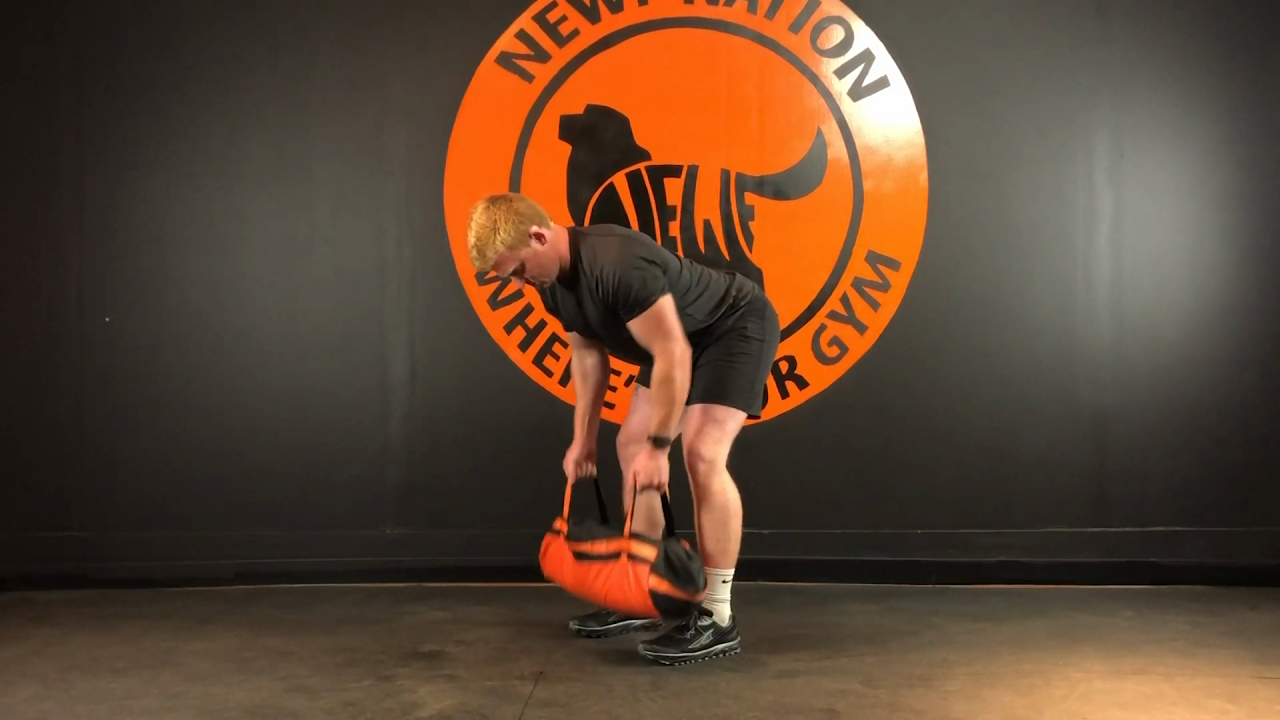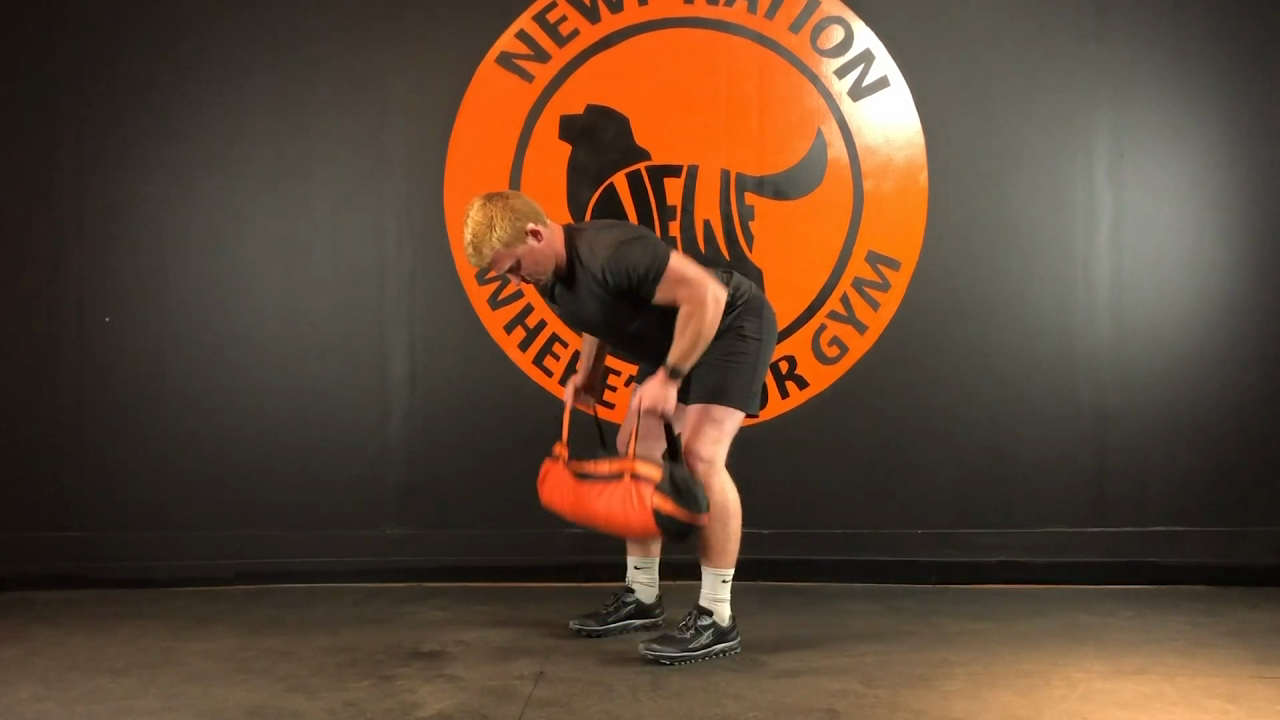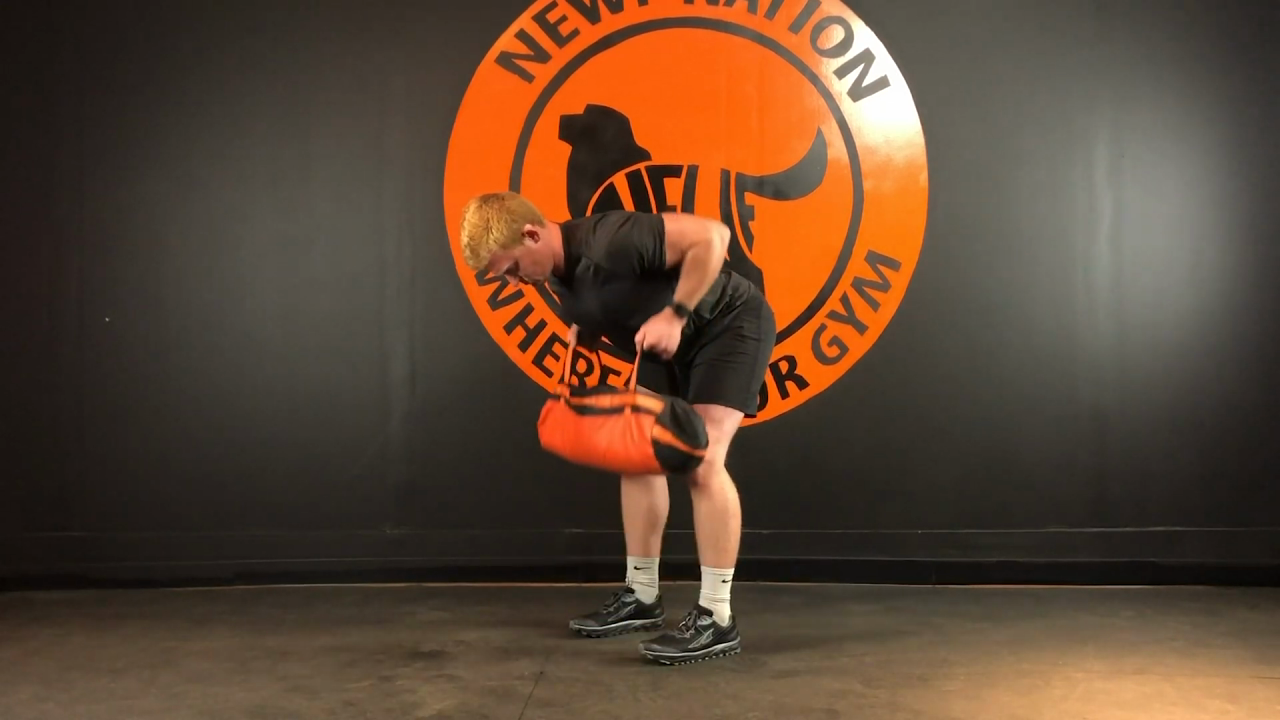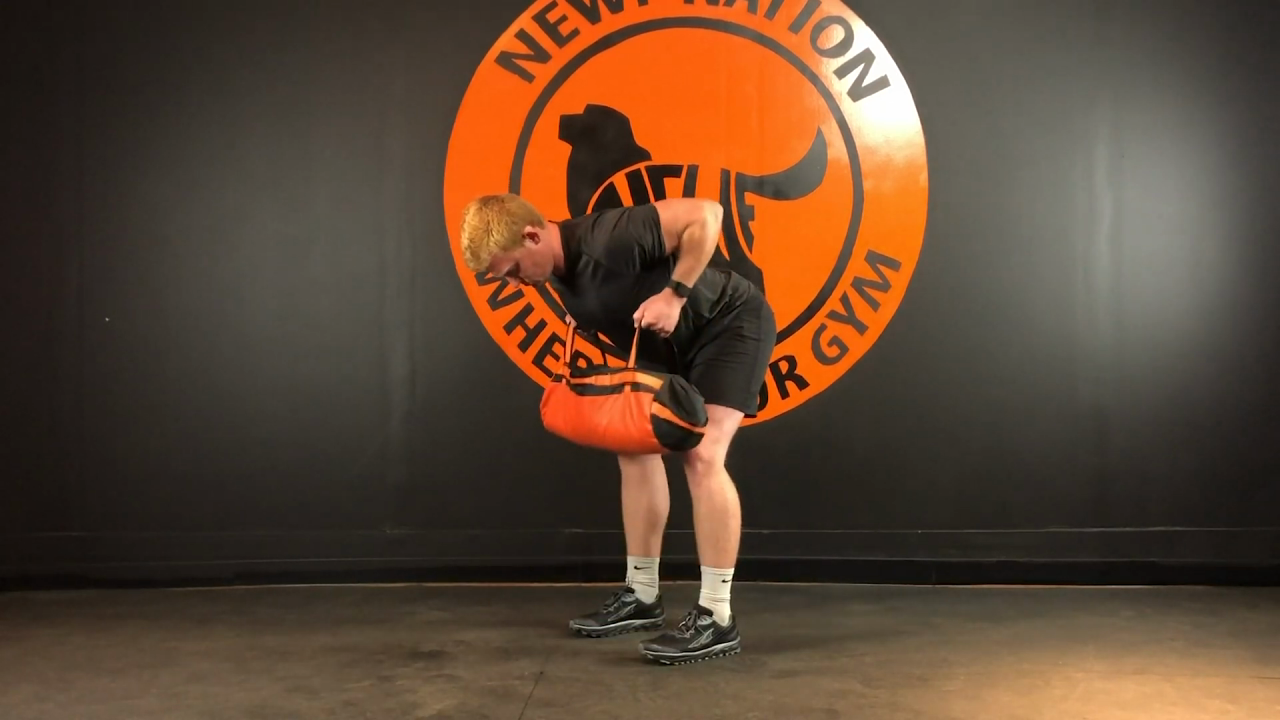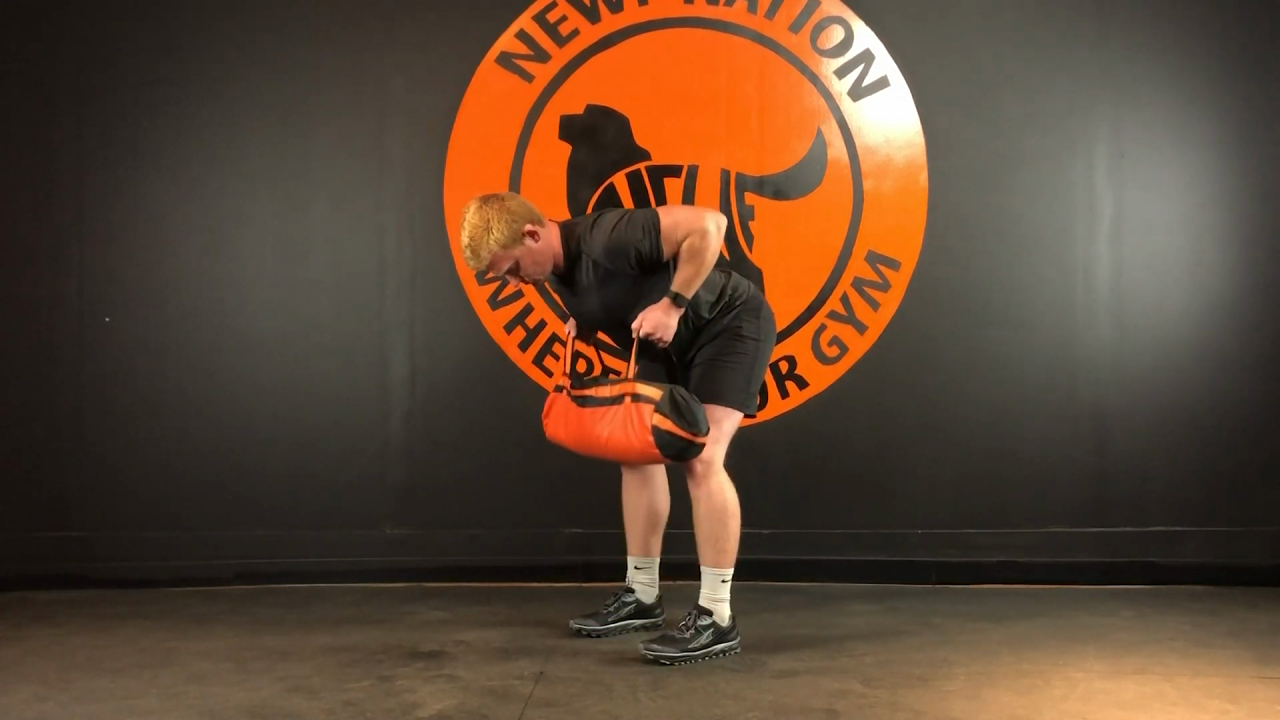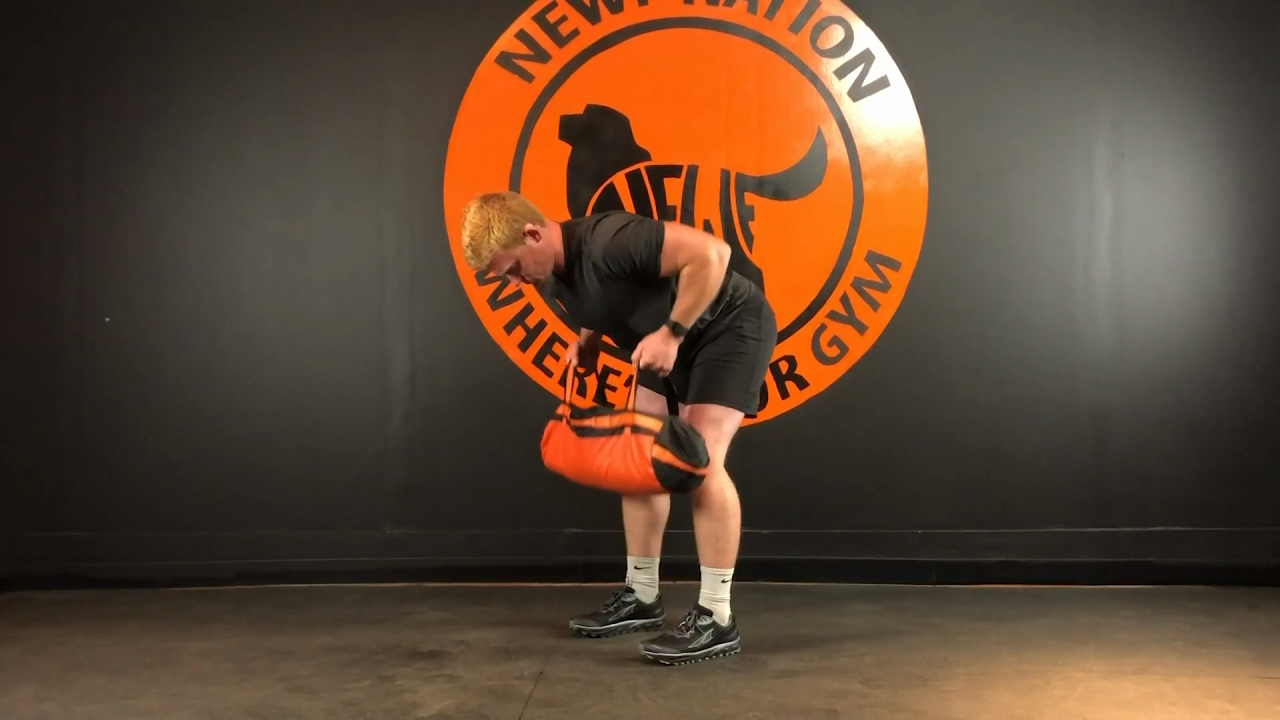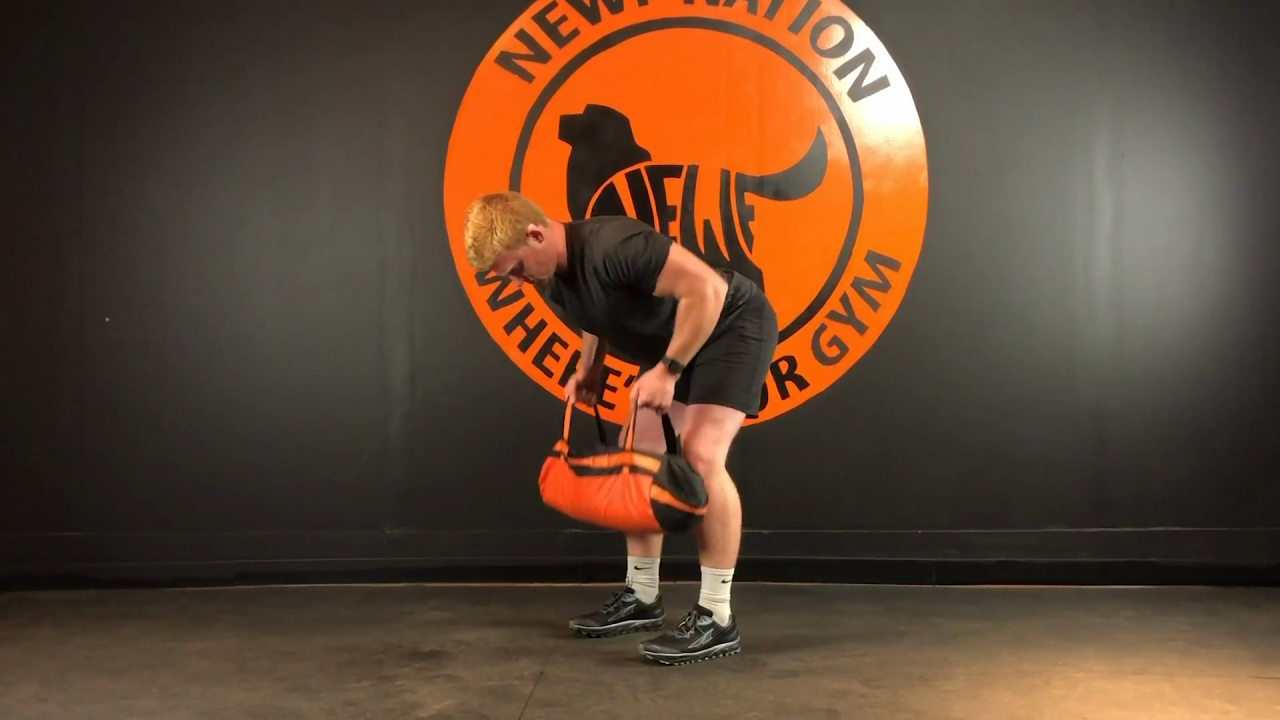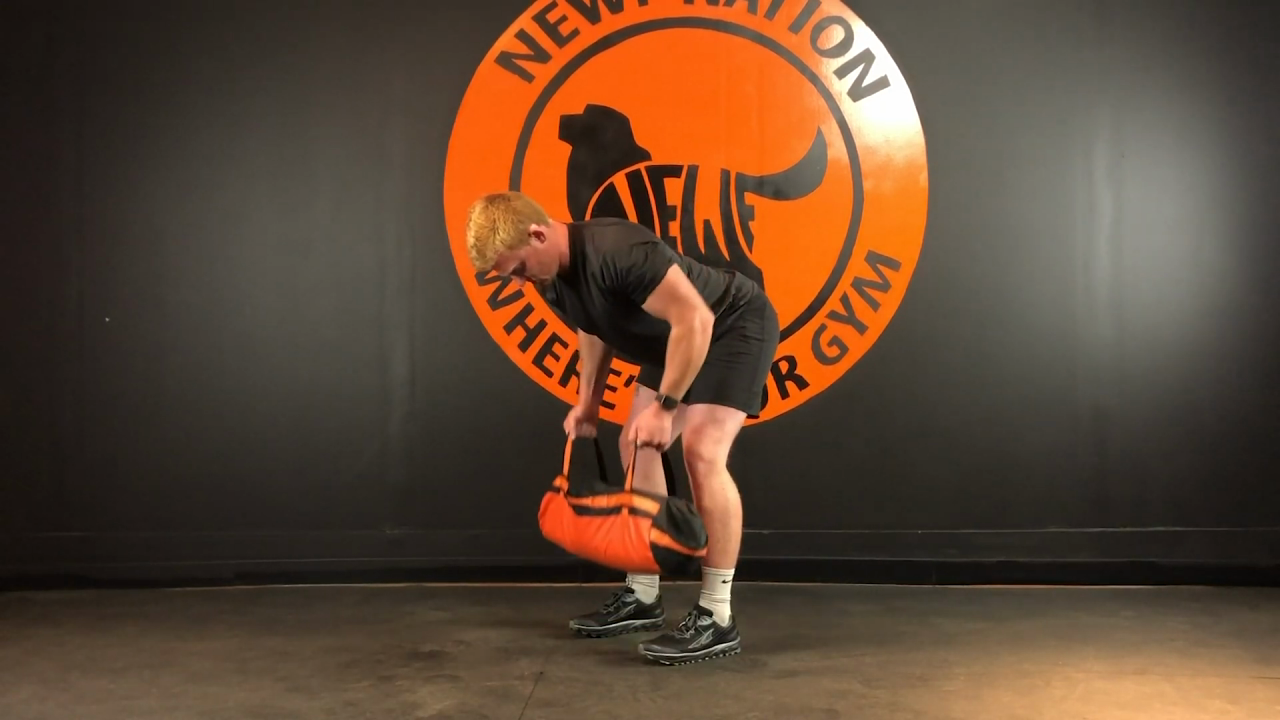
dt=0.2s
person 1, frame 1
left shoulder: (615, 263)
right shoulder: (553, 282)
left elbow: (673, 357)
right elbow: (588, 355)
left wrist: (659, 448)
right wrist: (583, 439)
left hip: (736, 326)
right hip: (682, 337)
left knee: (703, 455)
right knee: (632, 445)
left ankle: (717, 618)
person 1, frame 2
left shoulder: (610, 253)
right shoulder: (550, 277)
left elbow: (707, 296)
left wrist: (669, 377)
right wrist: (587, 375)
left hip: (733, 325)
right hip: (669, 339)
left knee: (702, 455)
right knee: (635, 448)
left ankle: (717, 618)
right ankle: (642, 595)
person 1, frame 3
left shoulder: (609, 242)
right shoulder: (553, 270)
left elbow: (712, 236)
left wrist: (674, 313)
right wrist: (583, 330)
left hip: (730, 324)
right hip: (672, 340)
left knee: (701, 454)
left ankle: (717, 618)
right ankle: (641, 596)
person 1, frame 4
left shoulder: (607, 239)
right shoulder: (556, 265)
left elbow: (706, 214)
left wrist: (673, 293)
right wrist: (583, 315)
left hip: (730, 324)
right hip: (671, 338)
left knee: (701, 455)
right knee: (636, 449)
left ankle: (716, 617)
right ankle: (642, 595)
person 1, frame 5
left shoulder: (607, 239)
right shoulder: (557, 266)
left elbow: (708, 225)
left wrist: (672, 303)
right wrist: (584, 320)
left hip: (730, 324)
right hip: (672, 340)
left knee: (701, 456)
left ankle: (716, 617)
right ankle: (642, 596)
person 1, frame 6
left shoulder: (608, 242)
right shoulder: (554, 271)
left elbow: (711, 254)
left wrist: (671, 332)
right wrist: (587, 342)
left hip: (732, 325)
right hip: (674, 341)
left knee: (701, 456)
left ankle: (716, 618)
right ankle: (641, 597)
person 1, frame 7
left shoulder: (613, 247)
right shoulder: (553, 276)
left elbow: (707, 289)
left wrist: (668, 371)
right wrist: (589, 369)
left hip: (734, 325)
right hip: (672, 342)
left knee: (701, 456)
right knee: (638, 452)
left ankle: (716, 617)
right ankle: (642, 596)
person 1, frame 8
left shoulder: (615, 251)
right shoulder: (553, 279)
left elbow: (696, 320)
right elbow: (596, 328)
left wrist: (665, 408)
right wrist: (588, 401)
left hip: (735, 324)
right hip: (674, 341)
left knee: (703, 455)
right knee: (636, 451)
left ankle: (717, 618)
right ankle: (642, 596)
